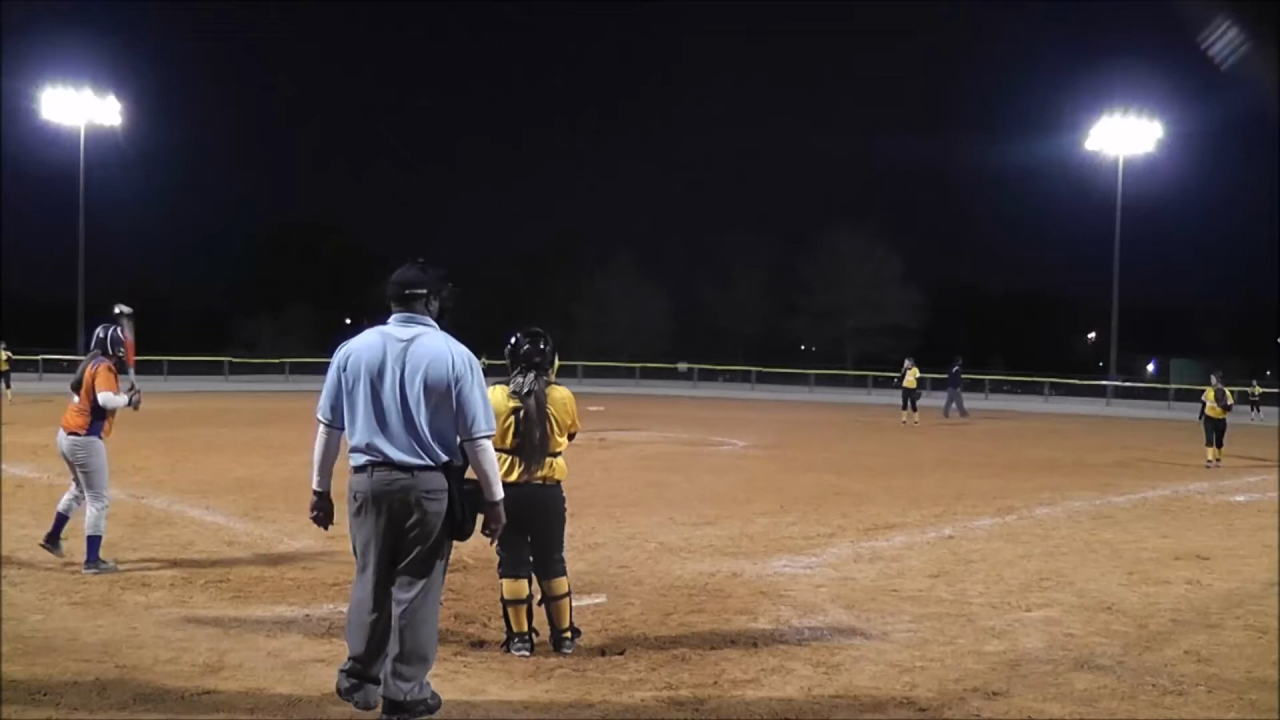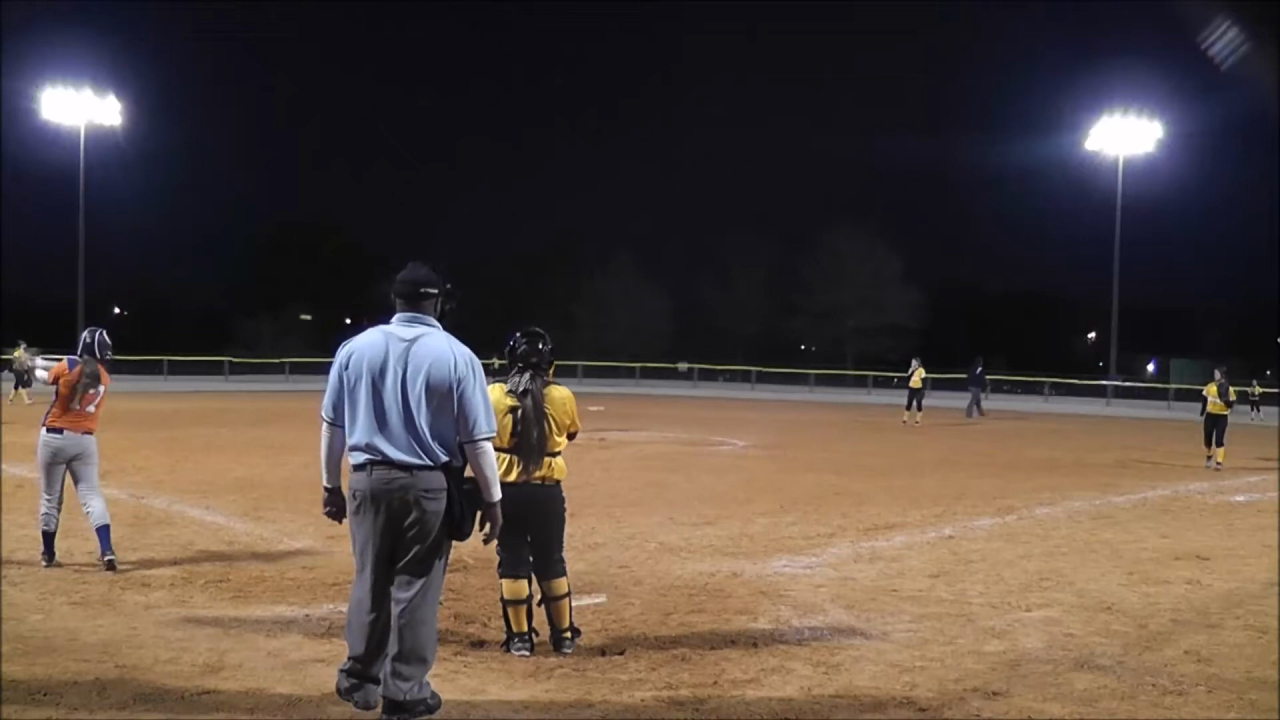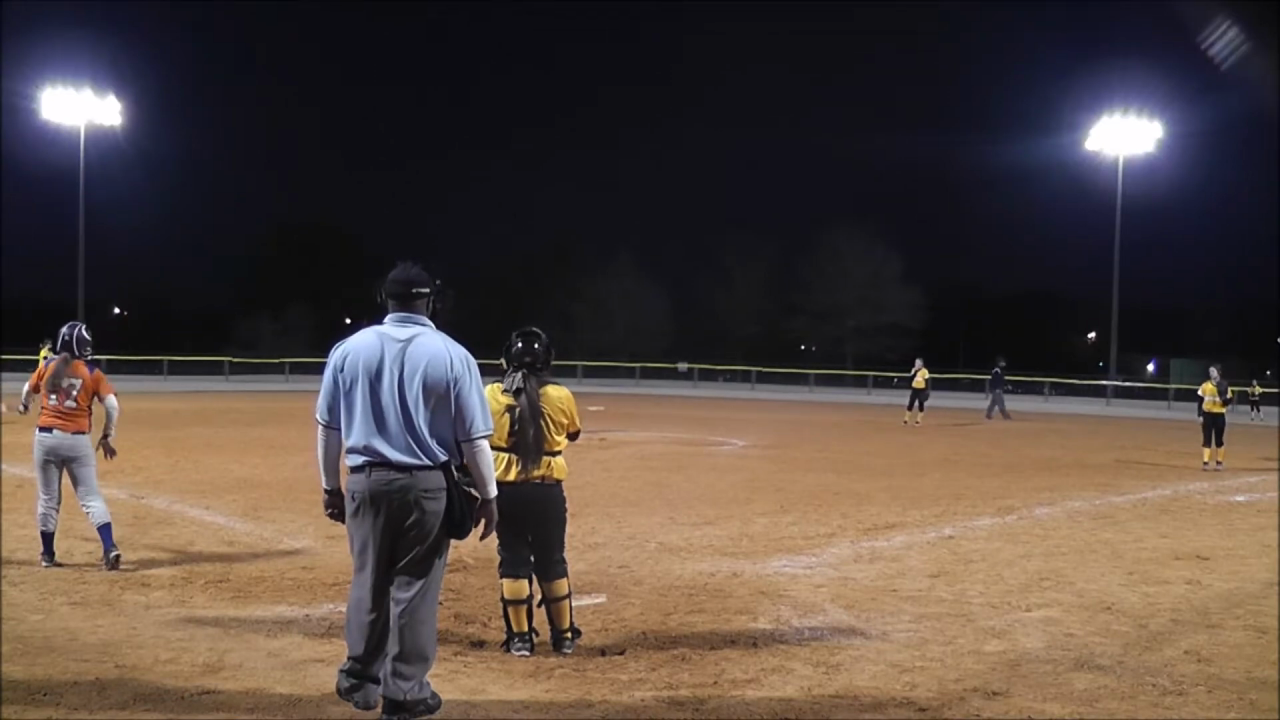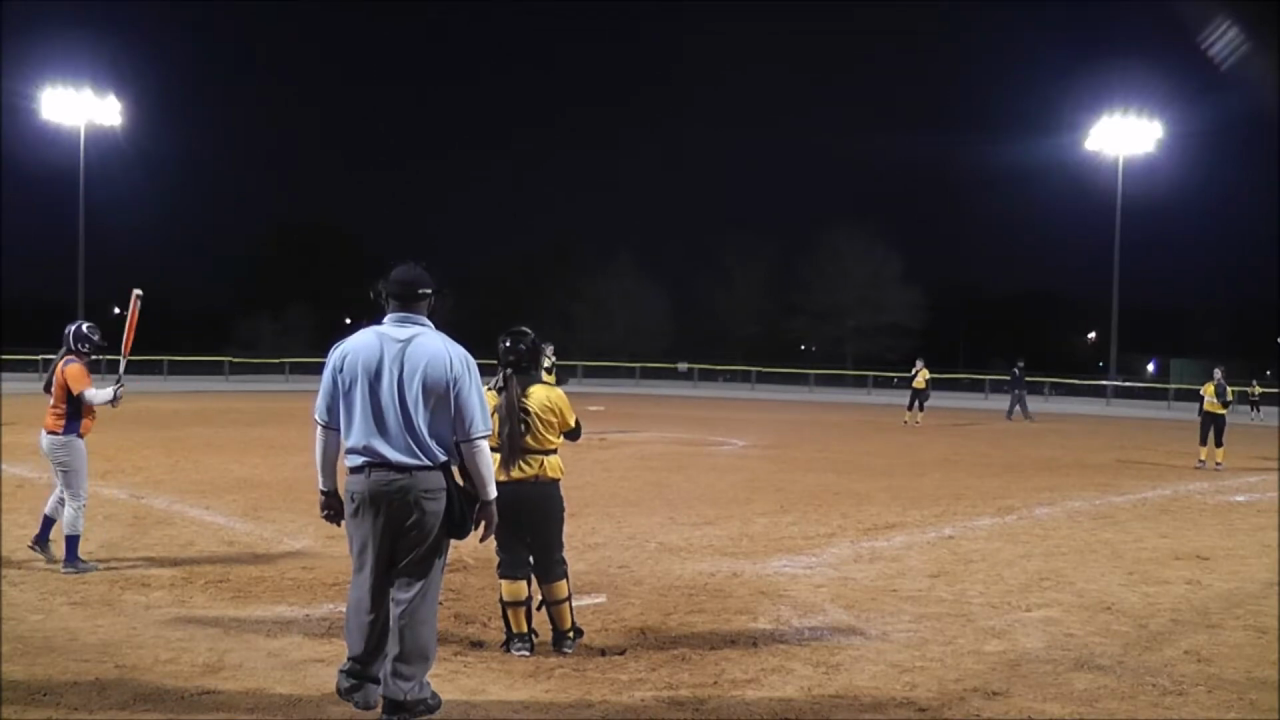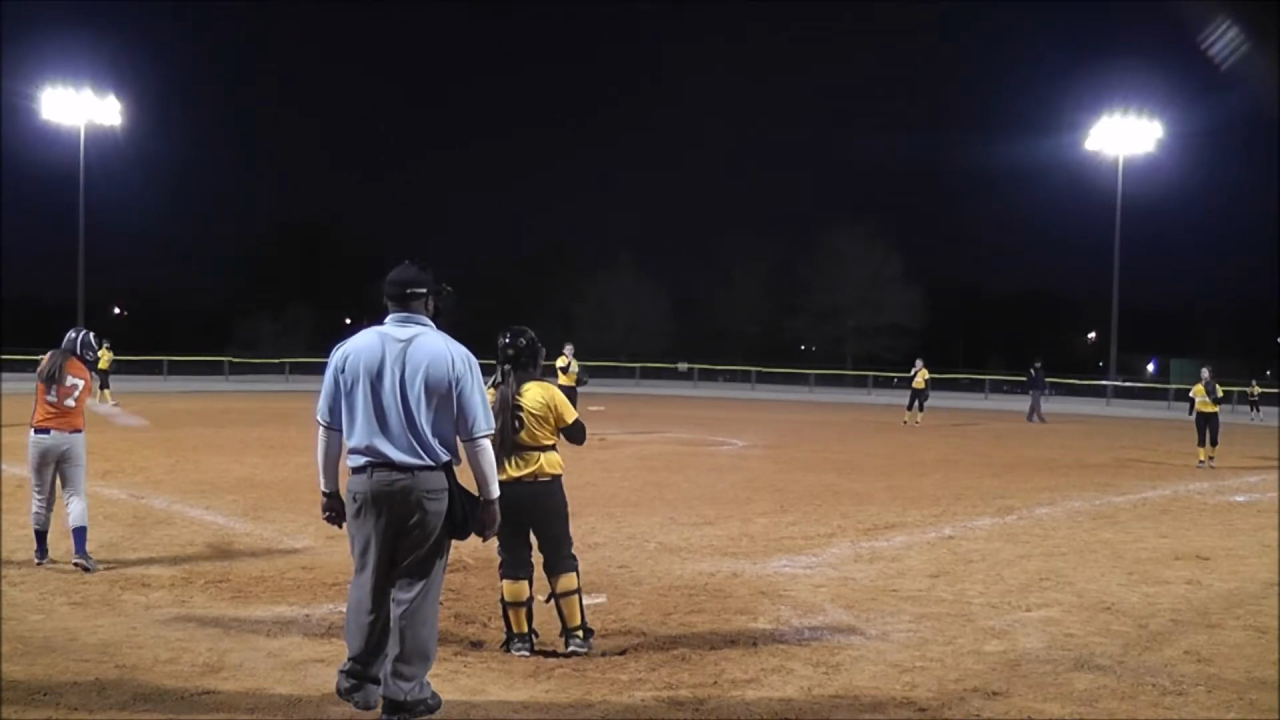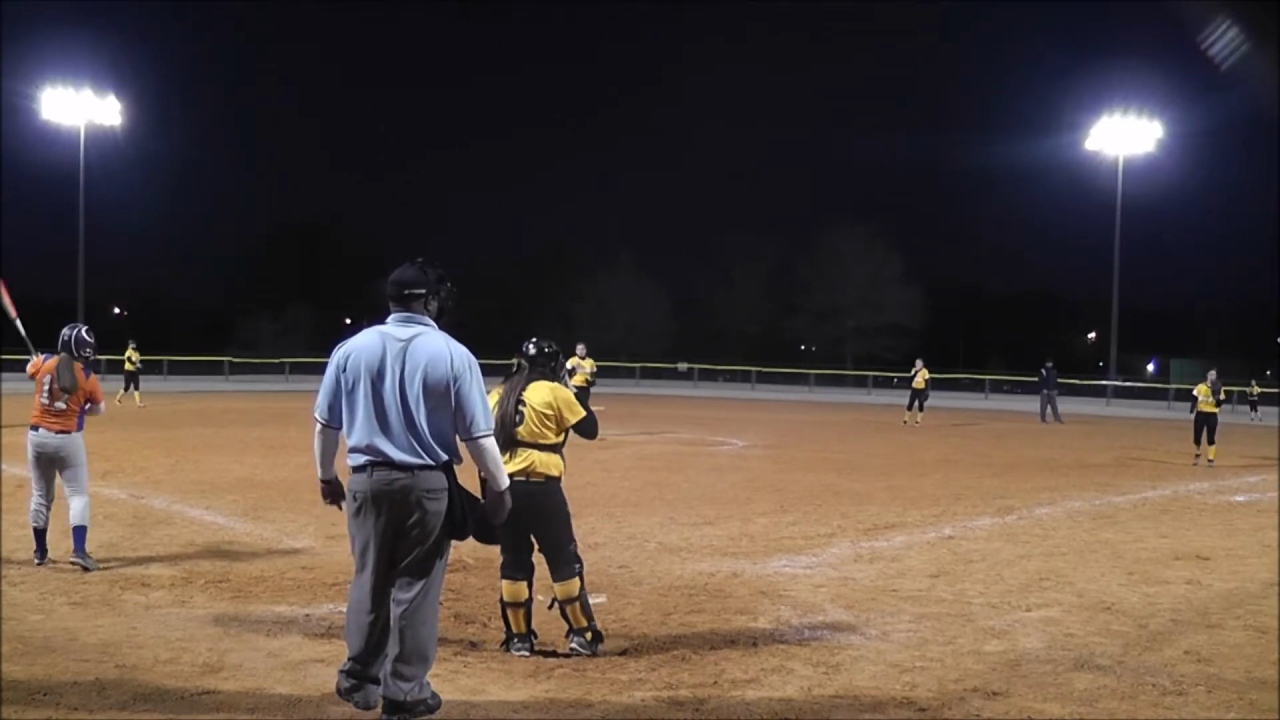
dt=0.7s
person 1, frame 1
left shoulder: (354, 350)
right shoulder: (455, 356)
left elbow: (329, 428)
right elbow: (477, 439)
left wrist: (320, 489)
right wrist: (494, 499)
left hip: (369, 482)
right hip: (429, 486)
left knee: (371, 582)
right knee: (416, 587)
left ankle: (361, 681)
person 1, frame 2
left shoulder: (355, 348)
right shoulder: (457, 355)
left elbow: (332, 425)
right elbow: (477, 440)
left wrist: (331, 484)
right wrist: (491, 499)
left hip: (369, 480)
right hip: (428, 485)
left knee: (370, 582)
right knee: (415, 587)
left ankle: (360, 681)
person 1, frame 3
left shoulder: (349, 349)
right shoulder: (452, 355)
left elbow: (328, 428)
right elbow: (474, 438)
left wrist: (331, 487)
right wrist: (488, 496)
left hip: (367, 482)
right hip: (427, 485)
left knee: (368, 582)
right knee: (415, 587)
left ankle: (360, 680)
person 1, frame 4
left shoulder: (348, 349)
right shoulder: (451, 355)
left elbow: (327, 428)
right elbow: (473, 438)
left wrist: (327, 488)
right wrist: (487, 497)
left hip: (365, 482)
right hip: (426, 485)
left knee: (368, 583)
right knee: (414, 587)
left ankle: (360, 681)
person 1, frame 5
left shoulder: (350, 350)
right shoulder: (453, 354)
left elbow: (329, 429)
right elbow: (476, 438)
left wrist: (329, 490)
right wrist: (489, 497)
left hip: (368, 482)
right hip: (428, 485)
left knee: (368, 583)
right knee: (415, 587)
left ankle: (360, 681)
person 1, frame 6
left shoulder: (352, 348)
right shoulder: (453, 354)
left elbow: (325, 424)
right elbow: (479, 436)
left wrist: (326, 474)
right wrist: (500, 488)
left hip: (368, 480)
right hip: (427, 484)
left knee: (368, 583)
right knee: (416, 586)
left ankle: (360, 682)
person 2, frame 1
left shoulder: (495, 397)
right shoulder: (563, 397)
left hip: (507, 491)
right hip: (547, 492)
left knee: (513, 563)
right knee: (552, 562)
left ankle: (520, 638)
right ankle: (563, 635)
person 2, frame 2
left shoulder: (493, 395)
right shoulder: (562, 397)
right elbow: (571, 433)
left hip: (506, 490)
right hip: (546, 491)
left knee: (512, 562)
right knee: (551, 562)
left ankle: (519, 638)
right ankle: (563, 635)
person 2, frame 3
left shoulder: (492, 395)
right shoulder: (561, 396)
right elbow: (574, 433)
left hip: (506, 489)
right hip: (547, 490)
left knee: (514, 561)
right knee: (552, 561)
left ankle: (520, 637)
right ankle: (563, 635)
person 2, frame 4
left shoulder: (488, 397)
right shoulder: (552, 395)
right elbow: (574, 432)
left hip: (502, 489)
right hip: (543, 489)
left knee: (511, 562)
right knee: (550, 562)
left ankle: (519, 638)
right ankle: (565, 634)
person 2, frame 5
left shoulder: (488, 396)
right shoulder: (547, 393)
right elbow: (578, 435)
right wrist: (555, 425)
left hip: (504, 489)
right hip: (544, 487)
left knee: (513, 562)
right knee: (560, 558)
left ankle: (520, 638)
right ankle: (575, 634)
person 2, frame 6
left shoulder: (496, 397)
right shoulder: (553, 392)
right elbow: (590, 429)
right wrist: (573, 396)
right hip: (540, 487)
left knee: (514, 562)
right knee: (563, 558)
left ankle: (519, 638)
right ankle: (582, 634)
person 3, frame 1
left shoulder: (91, 365)
right shoulder: (104, 367)
left elbow: (97, 401)
right elbow: (107, 401)
left wrist: (126, 398)
right wrist: (128, 399)
left hip: (66, 436)
right hip: (85, 441)
left knee: (79, 488)
right knee: (97, 500)
left ankle: (53, 537)
right ankle: (92, 561)
person 3, frame 2
left shoulder: (69, 368)
right shoulder: (104, 377)
left elbow: (46, 376)
left wrist: (34, 367)
right wrist: (42, 363)
left hip: (54, 437)
right hip: (84, 440)
left knee: (51, 498)
right knee: (91, 497)
left ankle: (48, 555)
right ankle: (107, 550)
person 3, frame 3
left shoulder: (47, 366)
right shoulder: (92, 372)
left elbow: (28, 391)
right elbow: (112, 405)
left wrist: (24, 404)
right wrist: (108, 436)
left hip: (47, 438)
right hip: (78, 440)
left knee: (48, 499)
right knee: (91, 497)
left ankle: (47, 555)
right ankle: (110, 546)
person 3, frame 4
left shoulder: (69, 365)
right shoulder: (72, 366)
left elbow: (83, 398)
right elbow: (90, 396)
left wrist: (110, 395)
right wrist: (112, 392)
left hip: (54, 436)
right hip: (66, 439)
left knee: (65, 490)
right knee: (76, 499)
left ankle: (41, 539)
right ankle: (71, 560)
person 3, frame 5
left shoulder: (50, 360)
right shoulder: (85, 375)
left hip: (41, 437)
right hip: (72, 440)
left knee: (42, 497)
right knee: (76, 497)
left ankle: (41, 552)
right ankle: (80, 552)
person 3, frame 6
left shoulder: (45, 363)
right shoulder: (87, 377)
left elbow: (31, 369)
right elbow: (98, 408)
left hip: (36, 435)
right hip: (67, 439)
left knee: (40, 496)
right knee: (78, 494)
left ankle: (40, 552)
right ankle: (79, 551)
